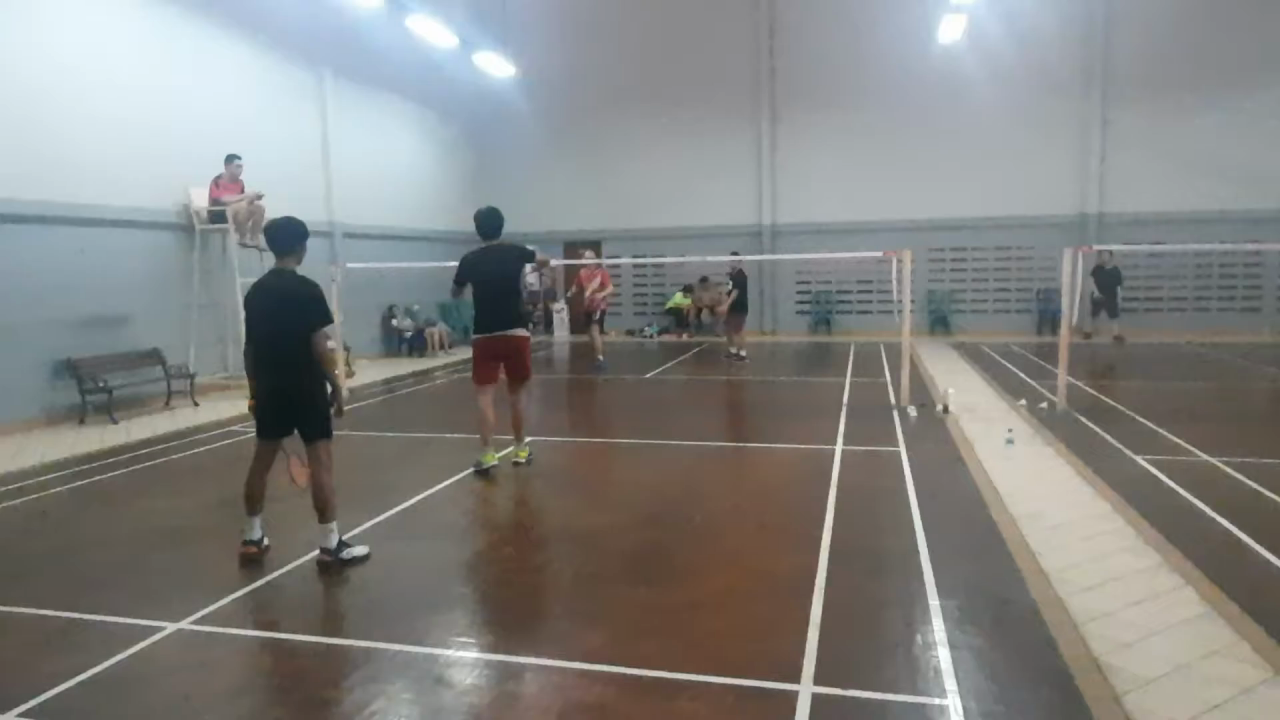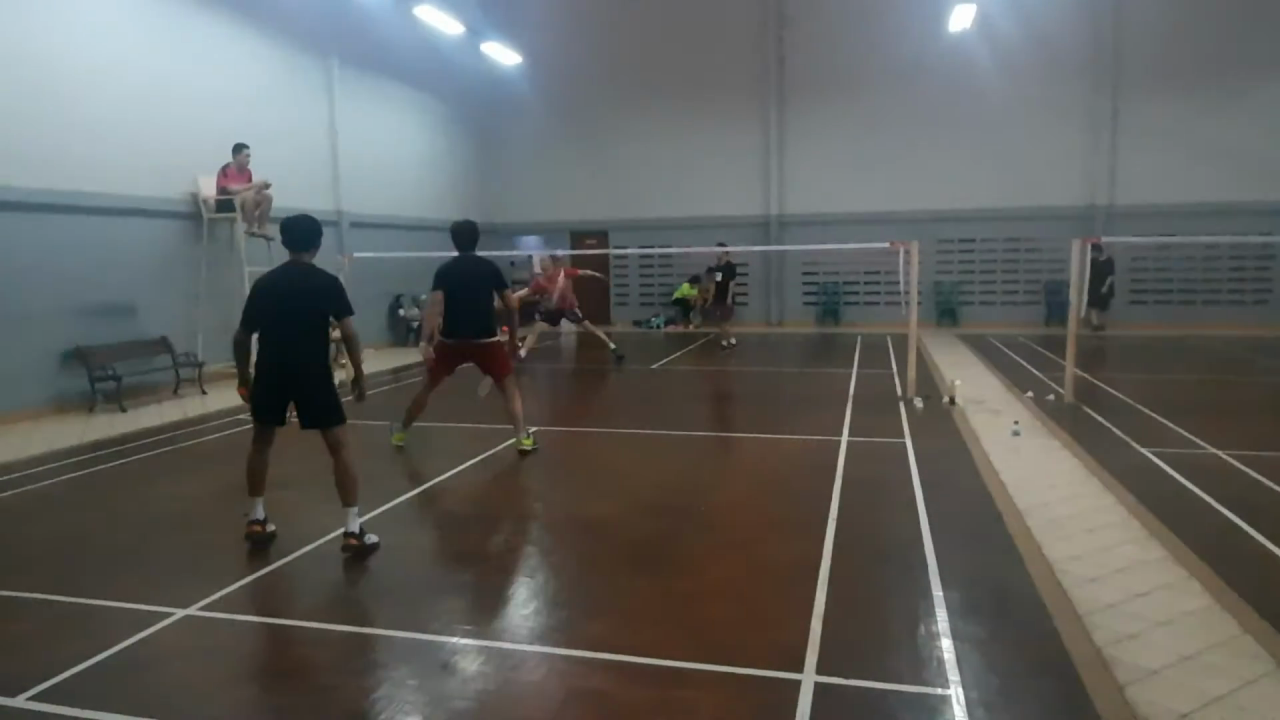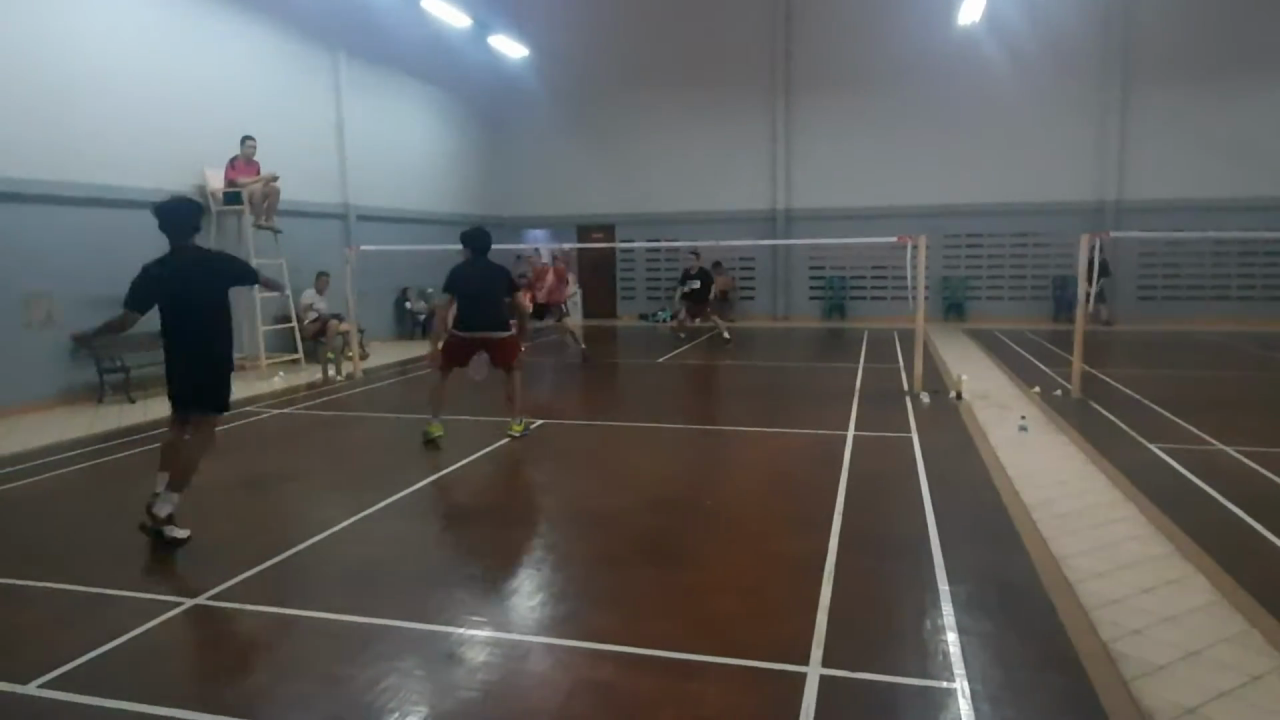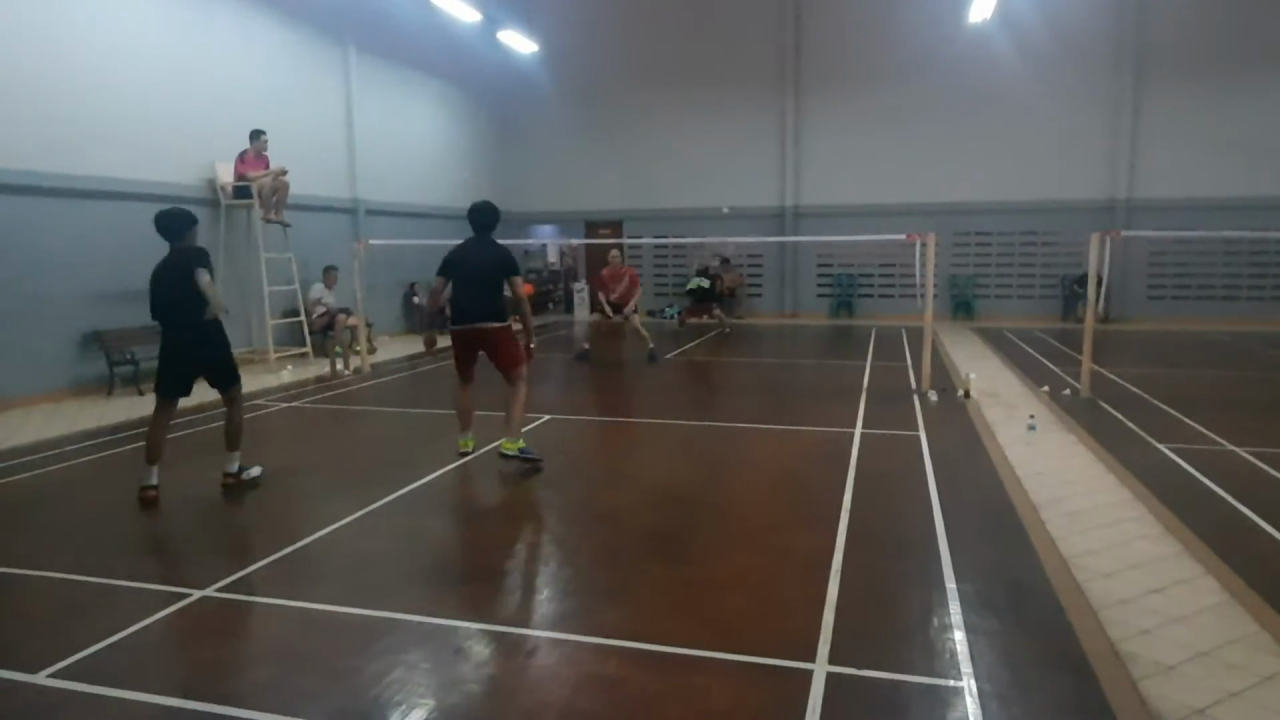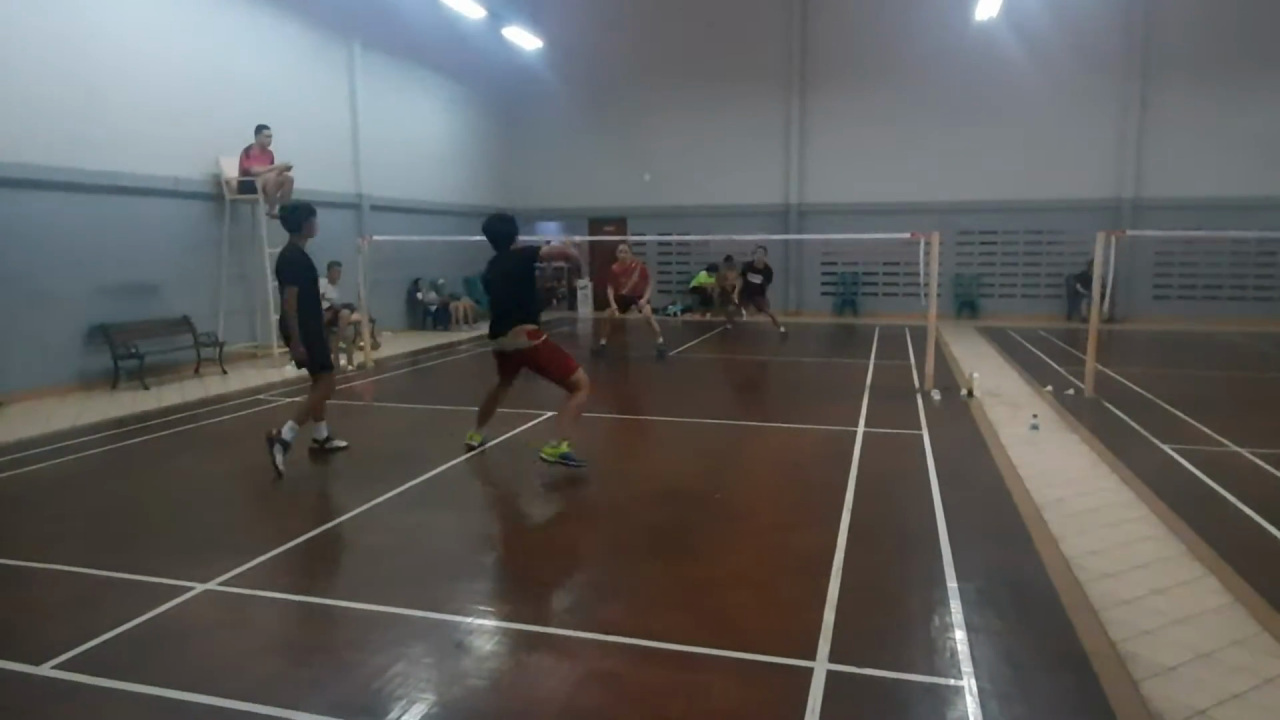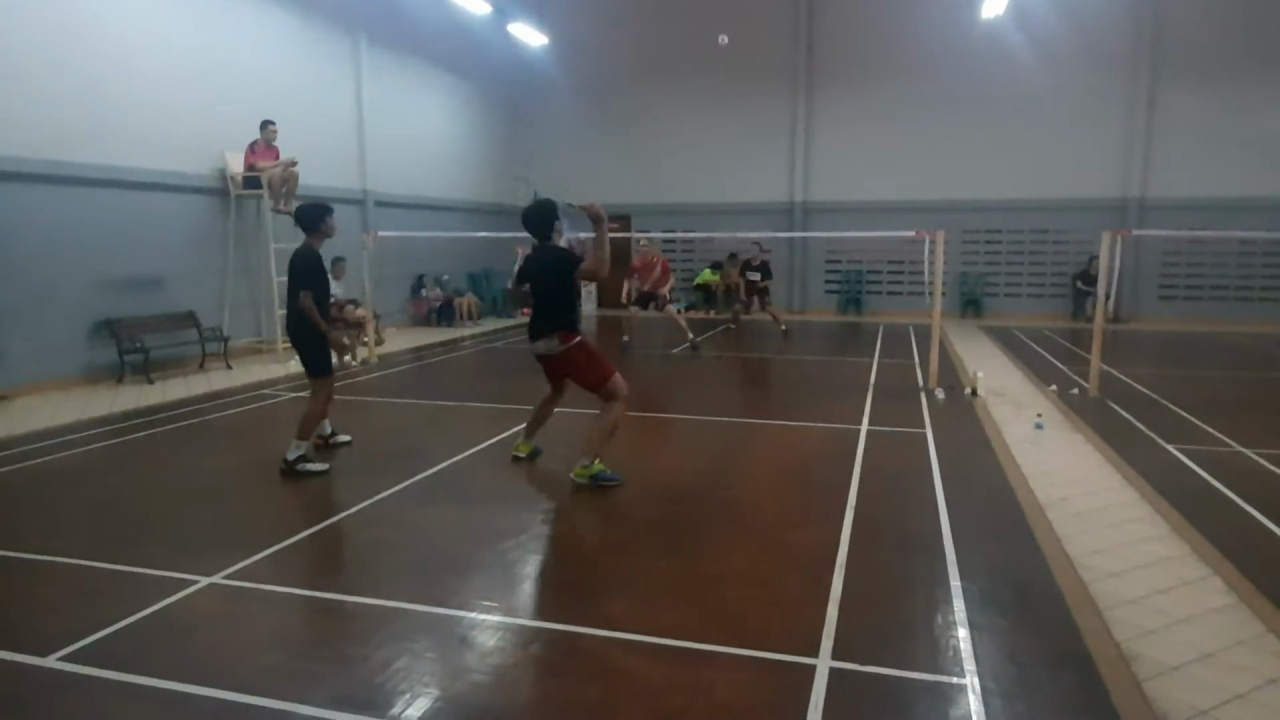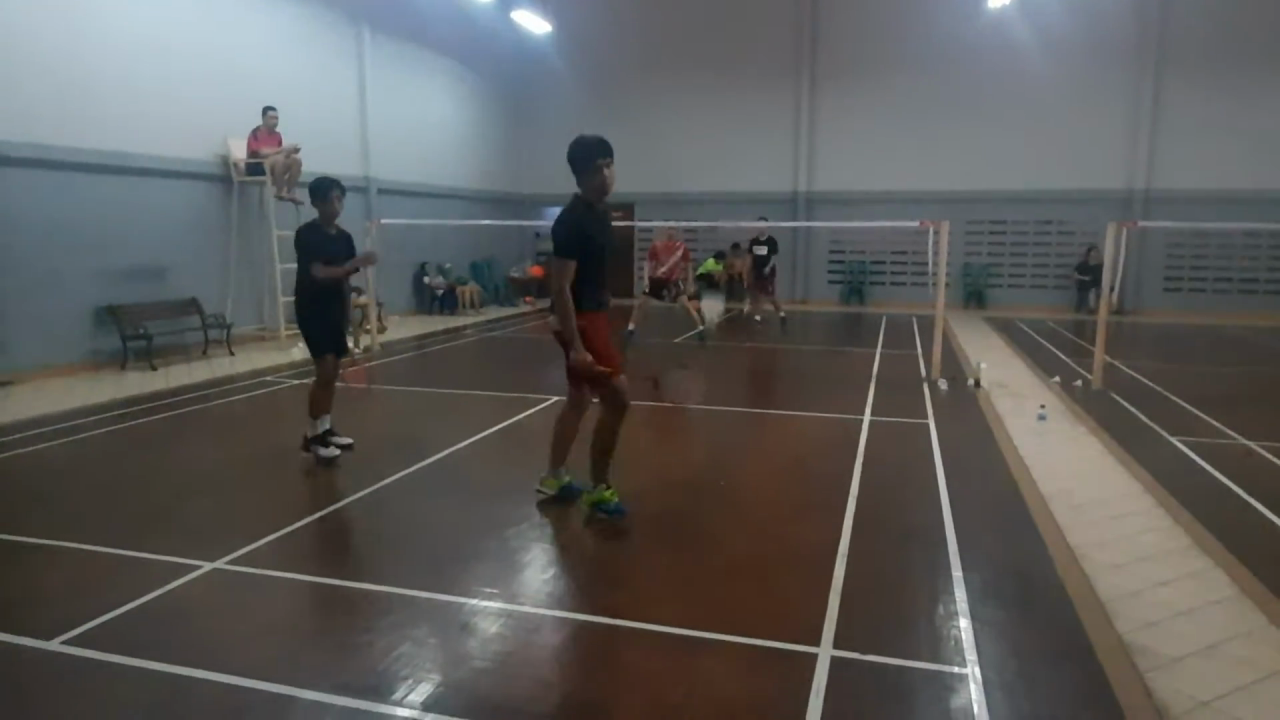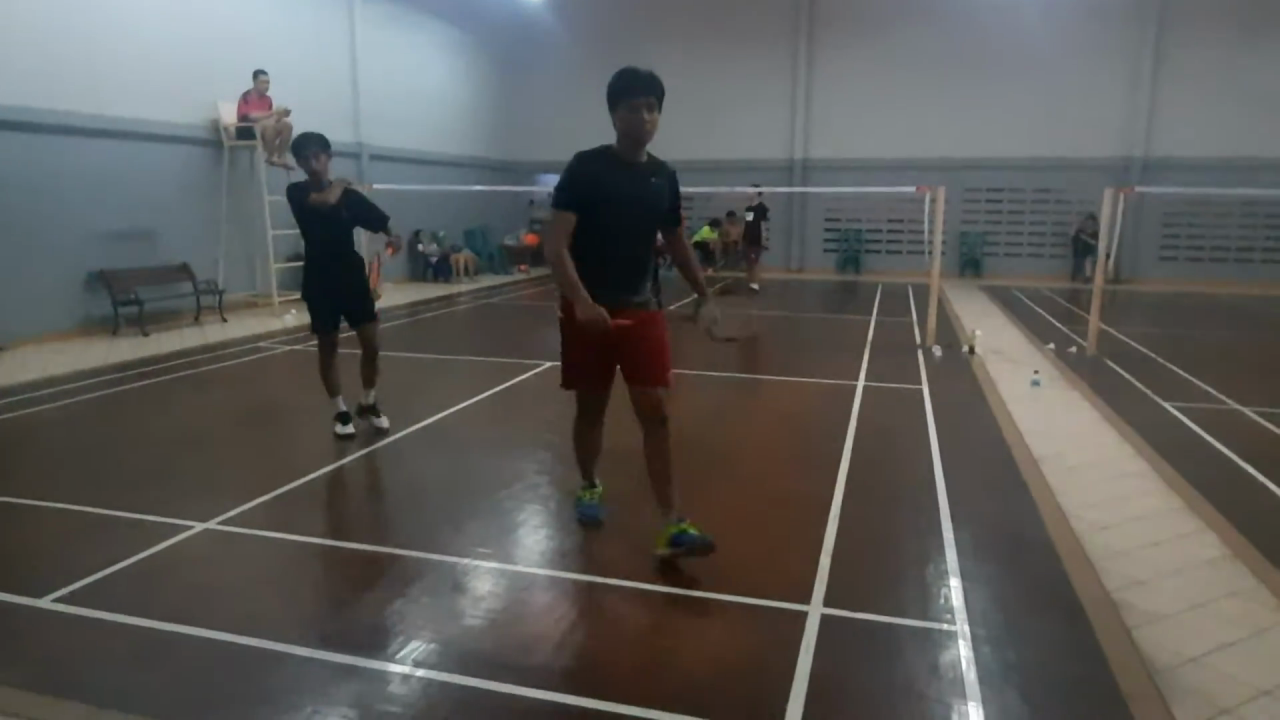
dt=0.7s
person 1, frame 1
left shoulder: (255, 292)
right shoulder: (307, 289)
left elbow: (250, 350)
right elbow: (319, 346)
left wrist: (254, 393)
right wrist: (336, 387)
left hip: (269, 389)
right hip: (305, 388)
left knee: (262, 460)
right knee: (320, 462)
left ankle: (251, 539)
right ankle: (330, 545)
person 1, frame 2
left shoulder: (264, 283)
right shoulder: (327, 282)
left elbow: (242, 337)
right elbow: (349, 332)
left wrist: (243, 377)
right wrist: (359, 372)
left hip: (270, 375)
right hip: (313, 375)
left knee: (260, 444)
right knee: (340, 448)
left ankle: (256, 520)
right ankle: (353, 531)
person 1, frame 3
left shoulder: (154, 272)
right shoulder: (219, 263)
left elbow: (125, 322)
right elbow: (265, 282)
left wrist: (87, 336)
right wrist: (278, 284)
left hip: (179, 360)
right hip: (214, 360)
left knee: (180, 426)
right knee: (202, 433)
left ankle: (162, 495)
right ankle: (161, 513)
person 1, frame 4
left shoulder: (158, 273)
right shoulder: (195, 257)
right elbow: (203, 277)
right wrist: (216, 302)
left hip: (174, 347)
right hip: (209, 342)
left knee: (162, 413)
right knee: (234, 401)
left ankle: (150, 482)
right ankle: (232, 471)
person 1, frame 5
left shoulder: (289, 255)
right shoulder: (296, 257)
right elbow: (289, 299)
right wrist: (296, 340)
left hip: (307, 329)
right hip: (305, 331)
left knee: (320, 382)
right knee: (325, 386)
left ankle: (321, 436)
right ankle: (283, 435)
person 1, frame 6
left shoulder: (302, 255)
right shoulder: (311, 258)
right elbow: (305, 301)
left wrist: (330, 327)
right wrist: (329, 333)
left hip: (302, 330)
right hip: (309, 332)
left knee: (321, 384)
right knee: (322, 391)
left ankle: (324, 432)
right ankle: (293, 457)
person 1, frame 7
left shoulder: (344, 237)
right shoulder: (306, 234)
right elbow: (319, 274)
left wrist: (345, 313)
right wrist: (359, 263)
left hip: (335, 312)
right hip: (312, 312)
left knee: (332, 374)
right knee: (325, 372)
left ankle: (325, 430)
right ankle: (312, 435)
person 1, frame 8
left shoulder: (349, 195)
right shoulder: (296, 192)
left elbow: (381, 223)
right elbow: (325, 200)
left wrist: (393, 238)
right wrist: (339, 184)
left hip: (353, 277)
right hip: (320, 282)
left knee: (371, 343)
right knee: (328, 348)
left ankle: (369, 403)
right ankle: (341, 410)
person 2, frame 1
left shoulder: (469, 260)
right shoulder: (515, 252)
left elbow: (456, 293)
right elbow: (544, 261)
right wrist: (541, 261)
left hip: (485, 335)
right hip: (516, 333)
left knee: (485, 393)
right knee: (516, 391)
left ankle: (488, 453)
right ankle: (520, 448)
person 2, frame 2
left shoulder: (445, 270)
right shoulder: (491, 268)
left elbow: (435, 307)
right elbow: (512, 305)
left wrist: (426, 343)
right wrist: (513, 336)
left hip: (451, 339)
right hip: (486, 339)
left knee: (429, 385)
right knee: (508, 386)
left ankle: (401, 432)
right ankle: (524, 438)
person 2, frame 3
left shoulder: (458, 271)
right shoulder: (502, 272)
left elbow: (443, 308)
right elbow: (522, 310)
left wrist: (435, 344)
right wrist: (520, 339)
left hip: (464, 332)
right hip: (499, 332)
left knee: (442, 372)
right knee: (512, 370)
left ankle: (435, 425)
right ankle: (516, 423)
person 2, frame 4
left shoulder: (455, 254)
right shoulder: (503, 254)
left elbow: (435, 292)
right elbow: (521, 297)
left wrist: (429, 328)
right wrist: (530, 336)
left hip: (460, 326)
right hip: (494, 324)
left knee: (465, 381)
right knee: (518, 380)
left ankle: (465, 440)
right ankle: (512, 442)
person 2, frame 5
left shoulder: (490, 272)
right shoulder: (522, 255)
right elbow: (563, 251)
right wrist: (577, 260)
left hip: (500, 341)
right hip: (528, 337)
left knee: (503, 383)
right knee: (580, 386)
left ankle: (476, 435)
right ankle: (557, 446)
person 2, frame 6
left shoulder: (531, 260)
right shoulder: (559, 256)
left elbow: (517, 286)
right elbow: (599, 272)
right wrist: (601, 227)
left hip: (540, 342)
right hip: (564, 341)
left knee: (557, 390)
right knee: (617, 394)
left ankle: (525, 444)
right ankle: (587, 465)
person 2, frame 7
left shoulder: (599, 212)
right shoulder: (572, 221)
right elbow: (560, 288)
left wrist: (608, 304)
right wrist: (575, 346)
left hip: (594, 314)
right hip: (579, 319)
left knee: (578, 398)
right knee: (617, 399)
left ankle: (553, 480)
right ankle: (601, 489)
person 2, frame 8
left shoulder: (664, 177)
right shoulder: (584, 168)
left elbow: (678, 246)
right elbow: (556, 245)
left wrist: (708, 298)
right wrist: (581, 301)
left hip: (641, 309)
right hip: (588, 309)
left knee: (655, 412)
right knee: (591, 407)
left ankle: (673, 526)
right ankle: (588, 487)
